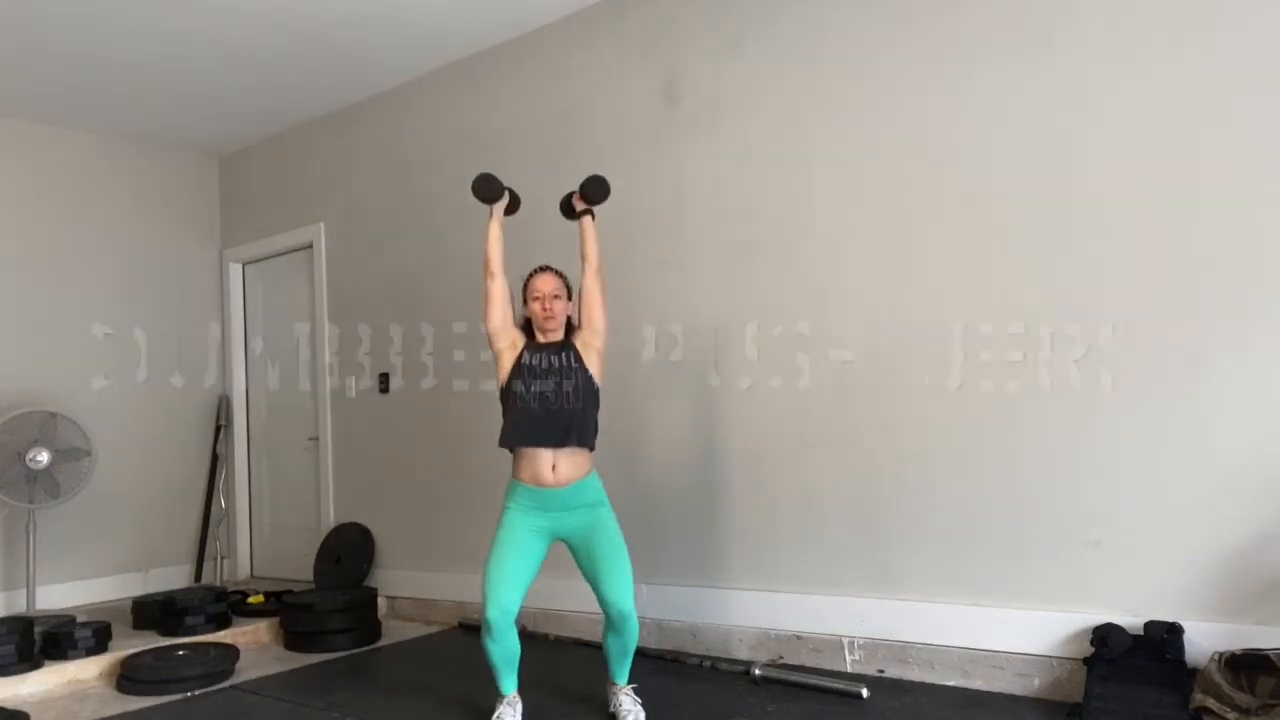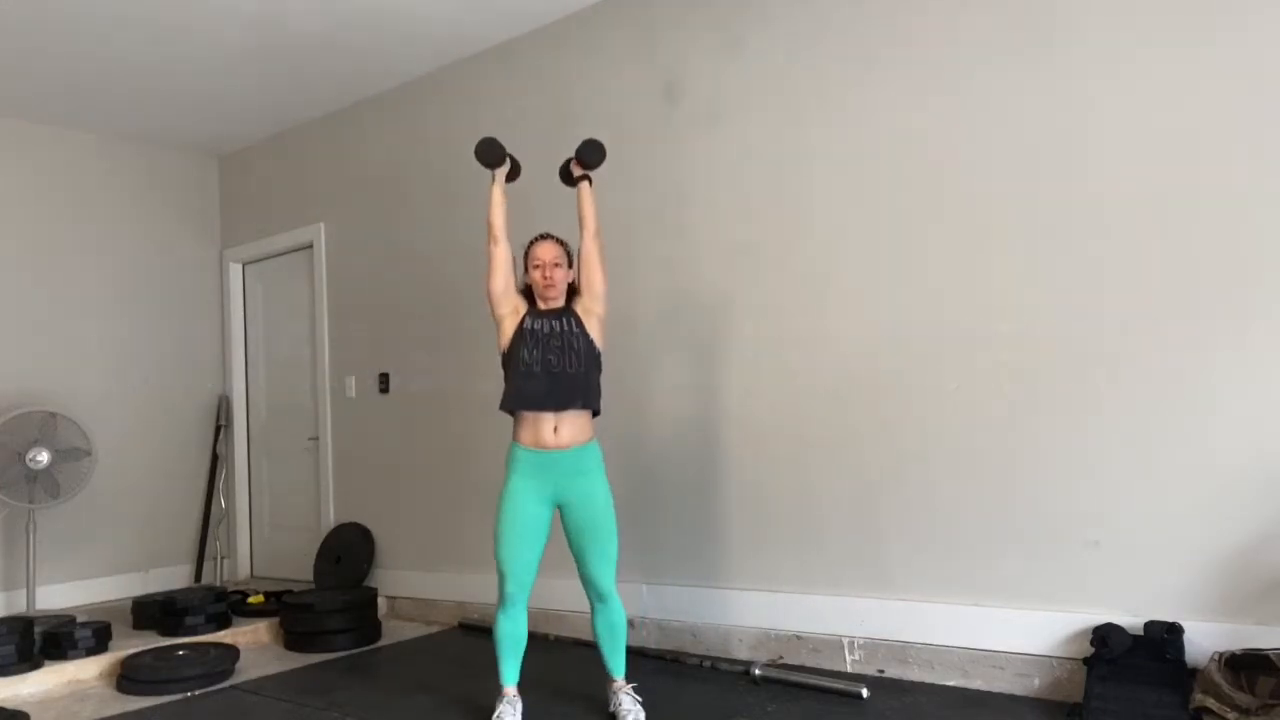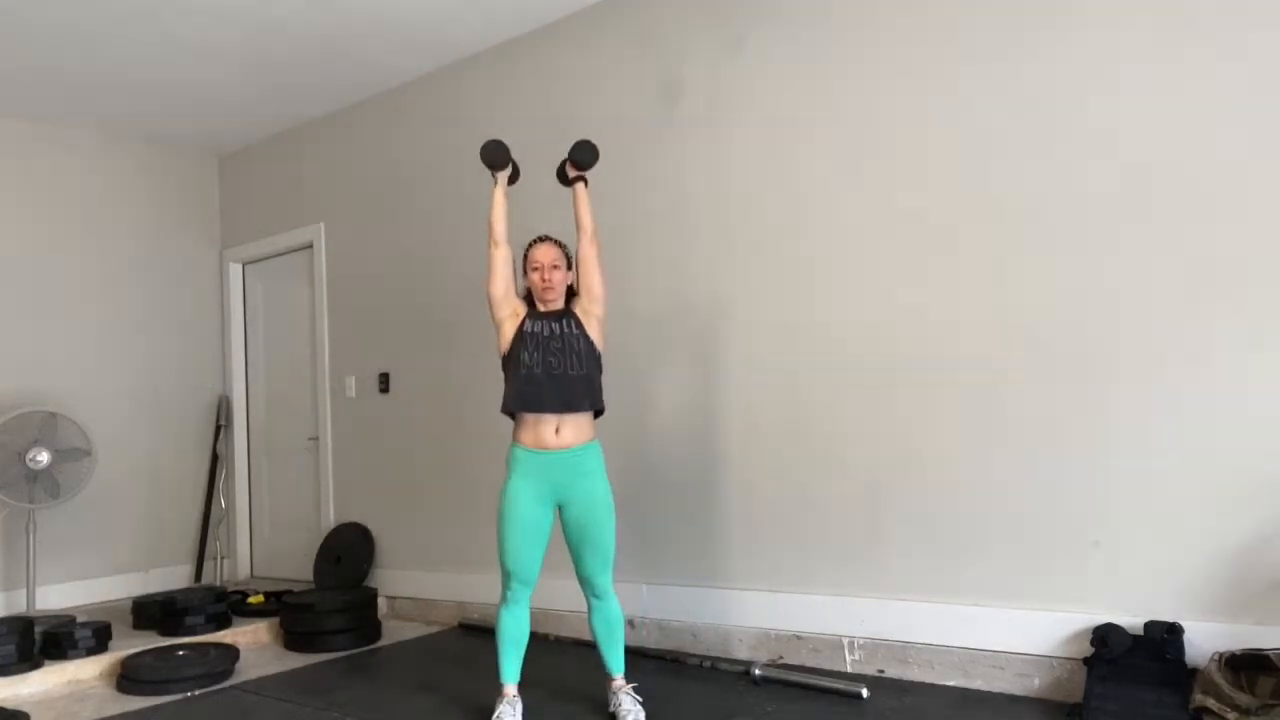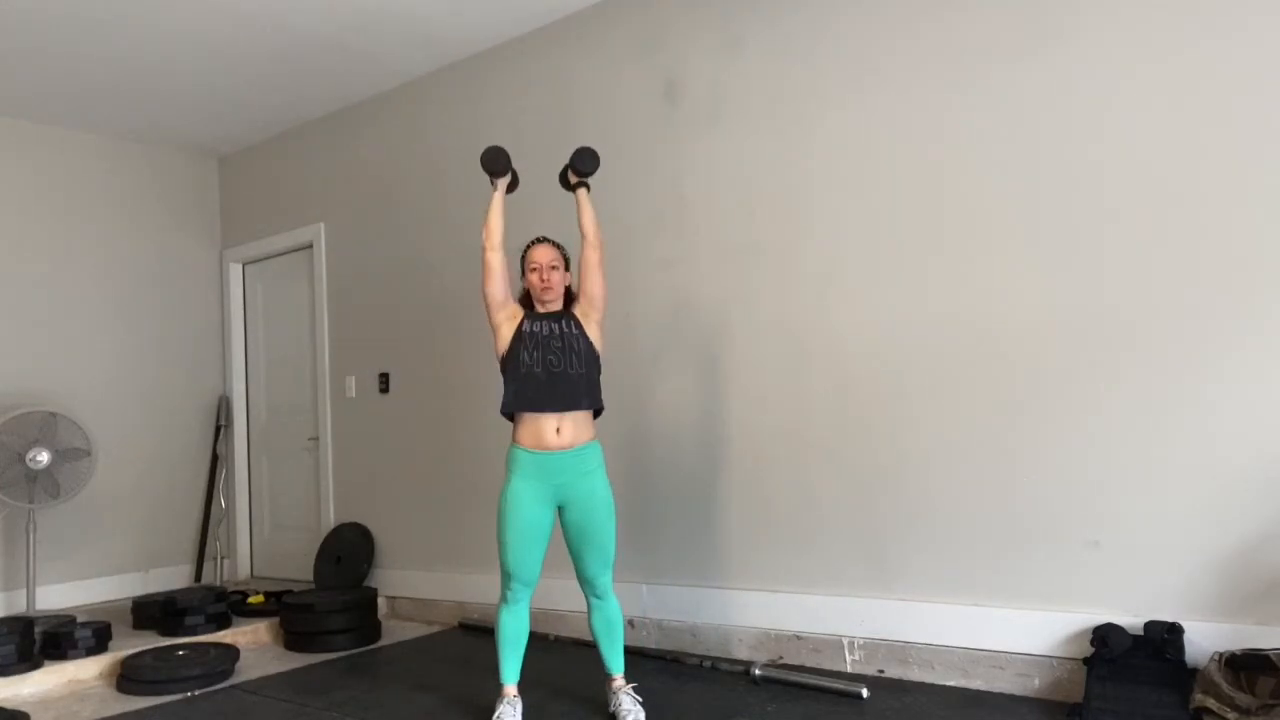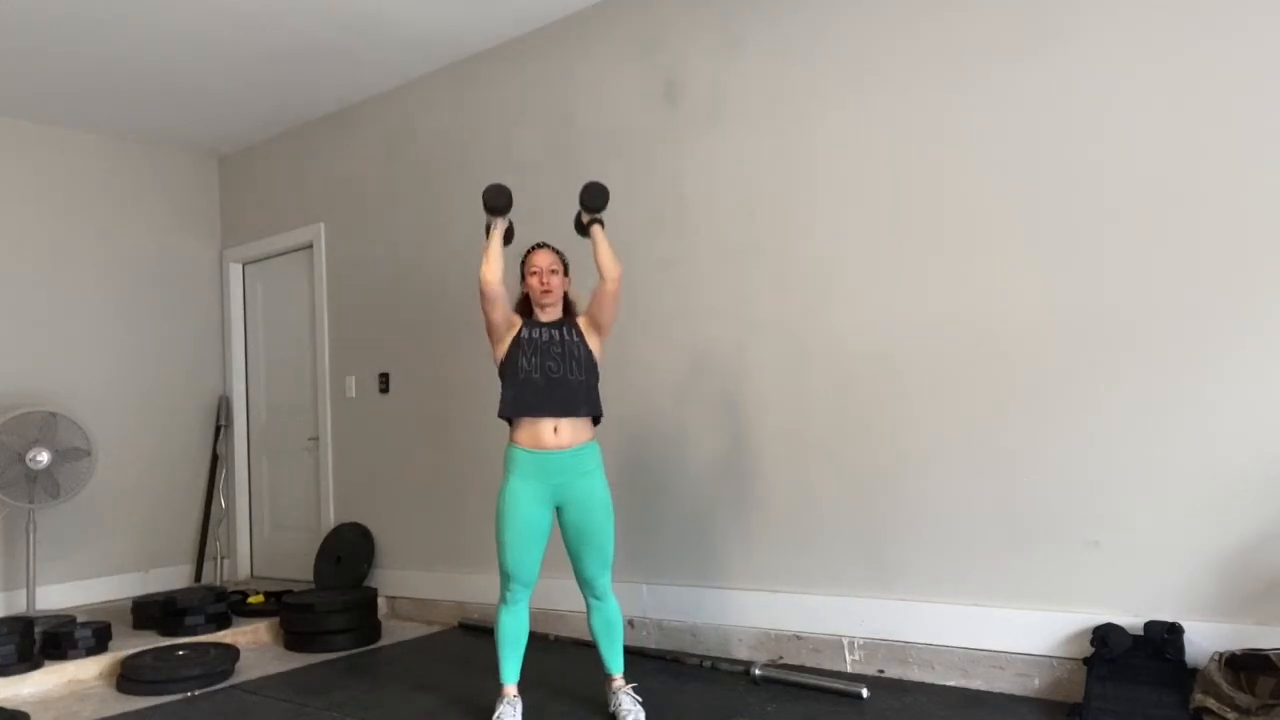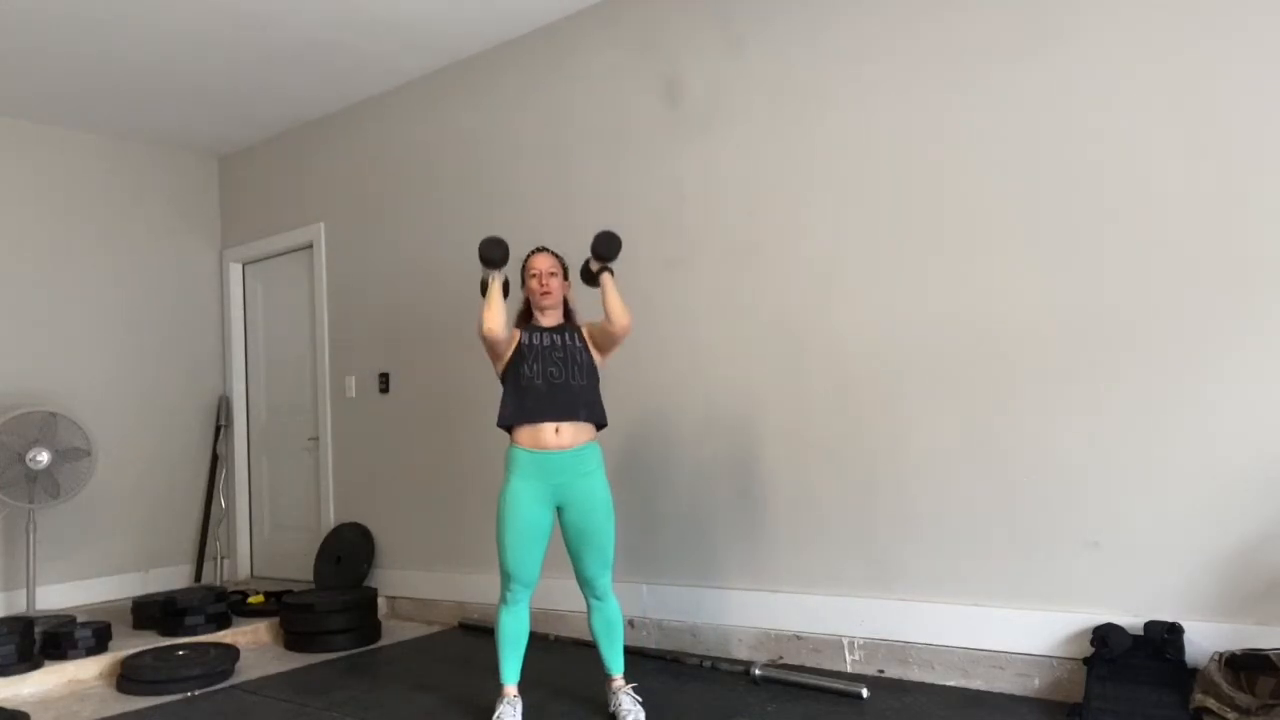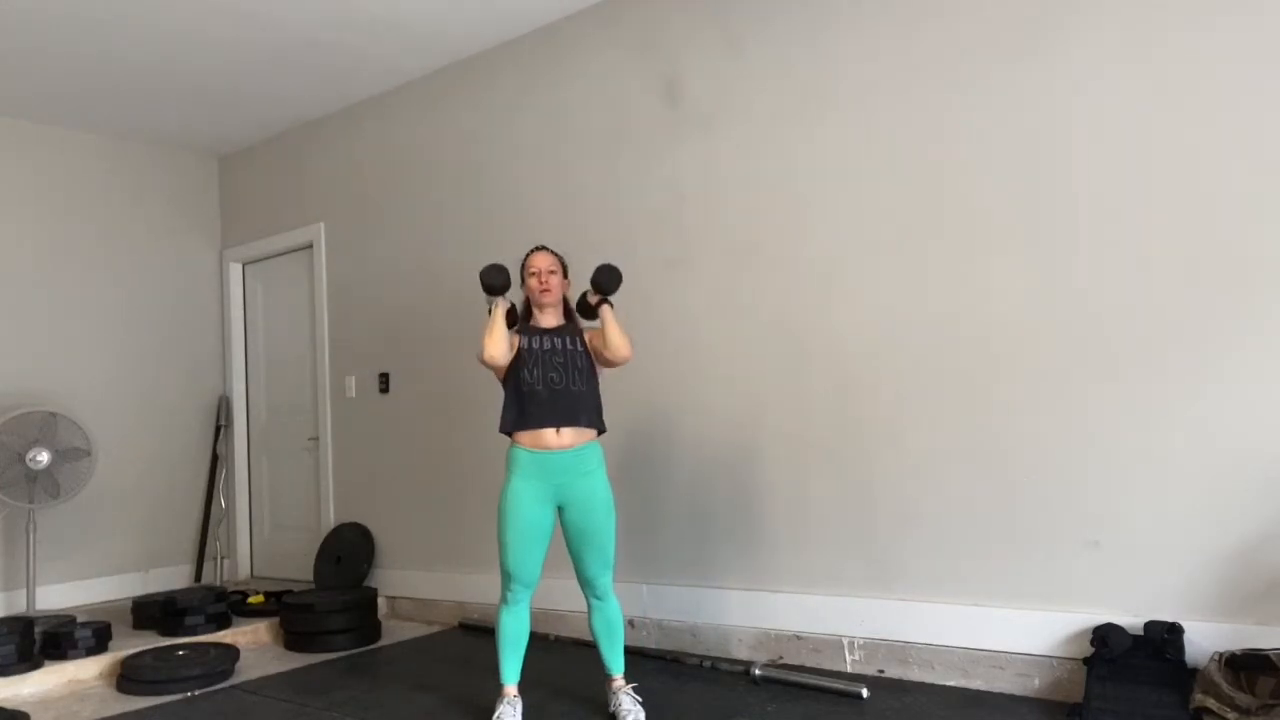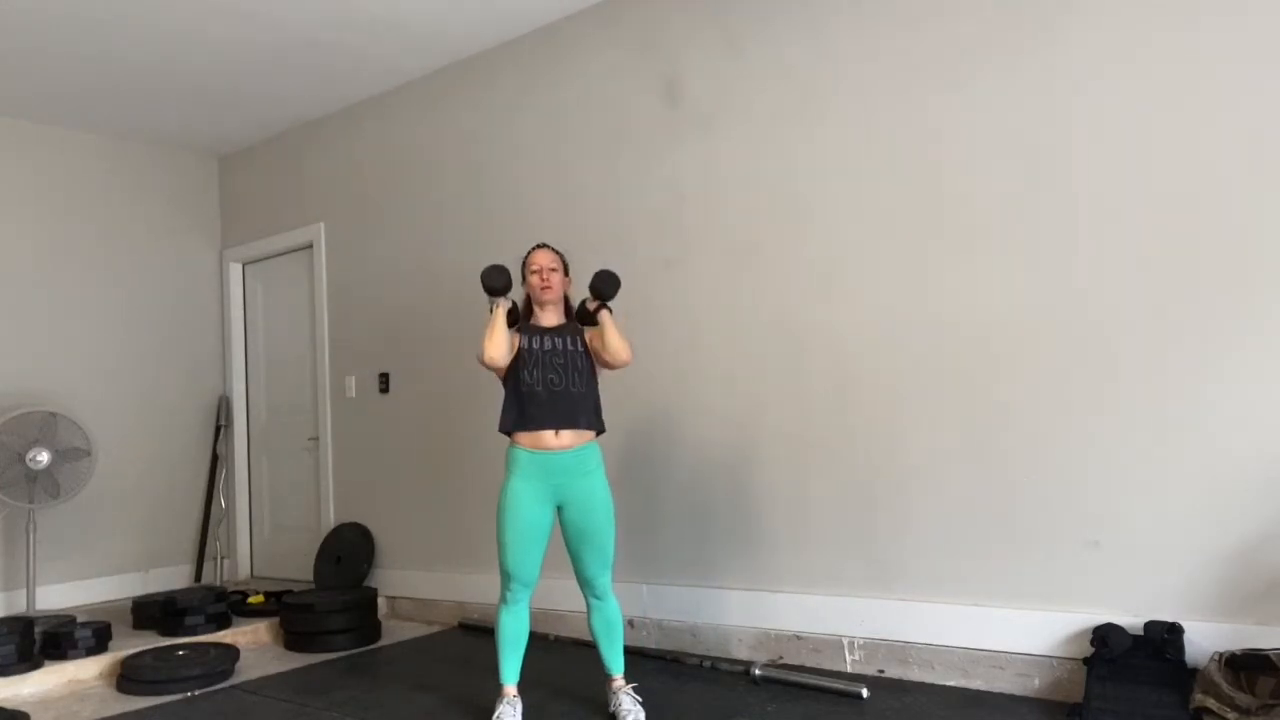
dt=0.2s
person 1, frame 1
left shoulder: (586, 348)
right shoulder: (512, 350)
left elbow: (594, 273)
right elbow: (495, 276)
left wrist: (586, 215)
right wrist: (496, 215)
left hip: (585, 502)
right hip: (526, 505)
left knee: (621, 607)
right knee: (497, 612)
person 1, frame 2
left shoulder: (587, 315)
right shoulder: (513, 317)
left elbow: (591, 238)
right elbow: (498, 243)
left wrist: (582, 182)
right wrist: (498, 182)
left hip: (583, 467)
right hip: (527, 470)
left knee: (601, 586)
right knee: (513, 590)
person 1, frame 3
left shoulder: (586, 317)
right shoulder: (513, 320)
left elbow: (589, 241)
right elbow: (498, 246)
left wrist: (577, 183)
right wrist: (501, 184)
left hip: (584, 467)
right hip: (527, 469)
left knee: (598, 585)
right knee: (517, 588)
person 1, frame 4
left shoulder: (585, 318)
right shoulder: (511, 322)
left elbow: (596, 250)
right elbow: (490, 254)
left wrist: (581, 190)
right wrist: (499, 191)
left hip: (584, 467)
right hip: (527, 470)
left knee: (599, 585)
right knee: (517, 587)
person 1, frame 5
left shoulder: (587, 328)
right shoulder: (510, 331)
left elbow: (613, 281)
right elbow: (489, 285)
left wrist: (595, 227)
right wrist: (497, 229)
left hip: (582, 468)
right hip: (525, 470)
left knee: (598, 585)
right knee: (516, 588)
person 1, frame 6
left shoulder: (585, 336)
right shoulder: (514, 338)
left elbow: (621, 328)
right elbow: (491, 332)
left wrist: (604, 277)
right wrist: (495, 283)
left hip: (583, 467)
right hip: (527, 470)
left knee: (598, 585)
right knee: (516, 588)
person 1, frame 7
left shoulder: (586, 337)
right shoulder: (514, 339)
left elbow: (621, 354)
right elbow: (492, 358)
left wrist: (604, 306)
right wrist: (498, 307)
left hip: (584, 467)
right hip: (527, 470)
left knee: (599, 585)
right knee: (517, 588)
person 1, frame 8
left shoulder: (587, 336)
right shoulder: (514, 337)
left elbow: (621, 358)
right elbow: (492, 359)
left wrist: (602, 310)
right wrist: (499, 307)
left hip: (583, 468)
right hip: (527, 470)
left knee: (598, 585)
right knee: (516, 588)
